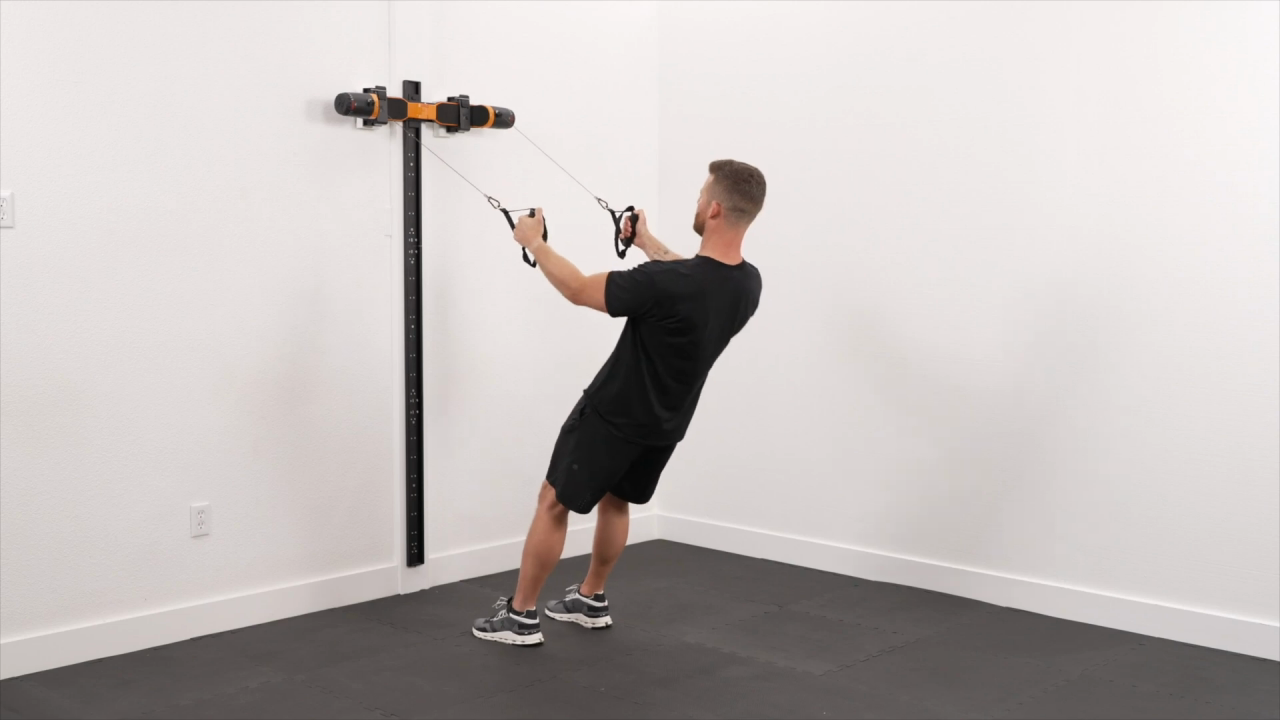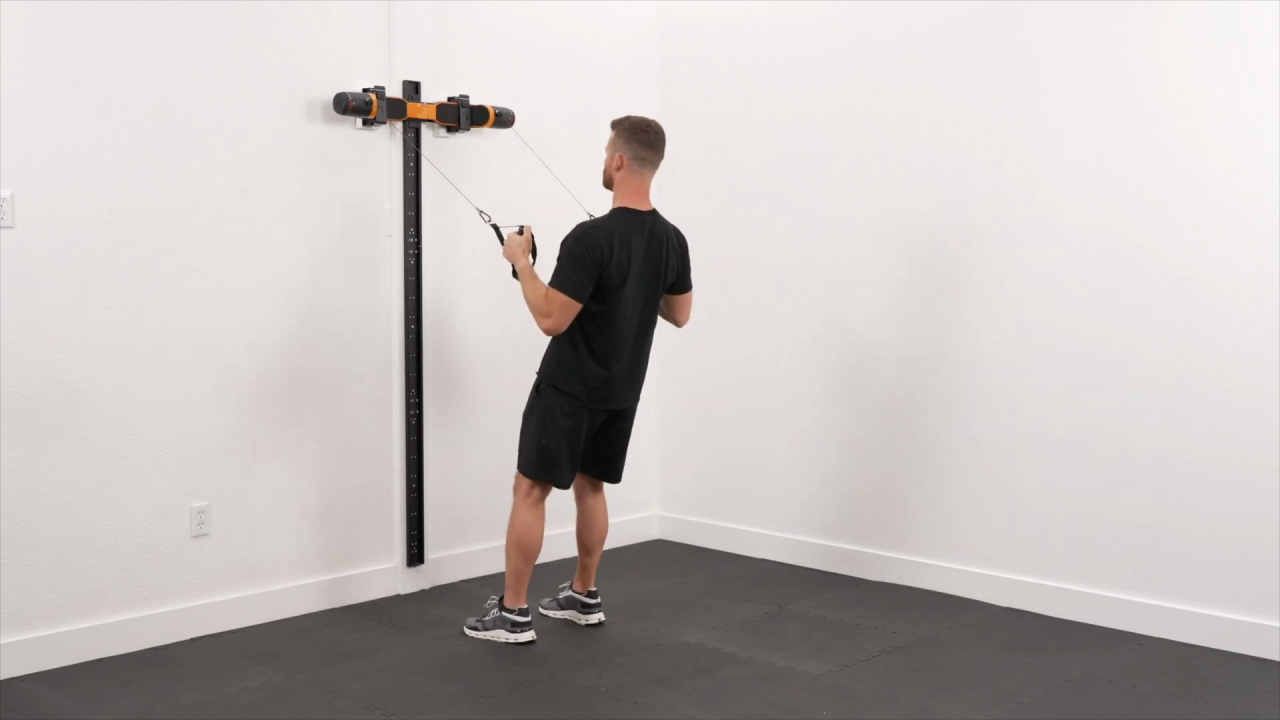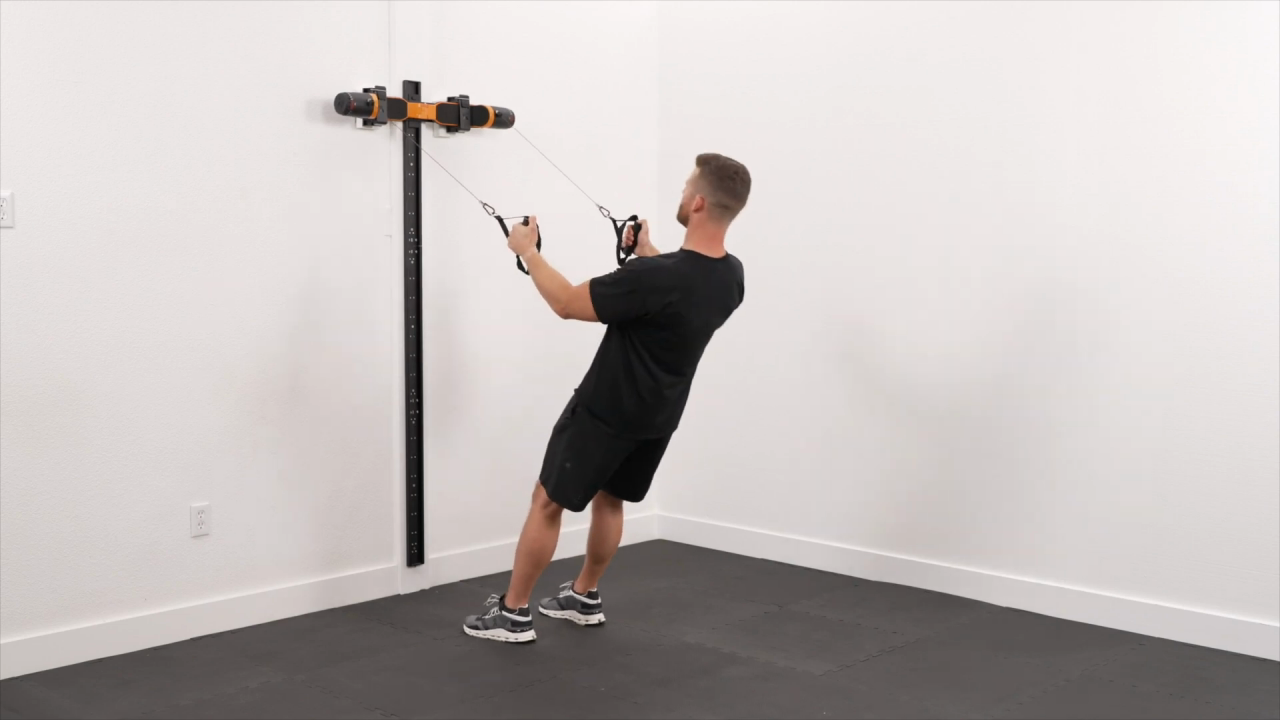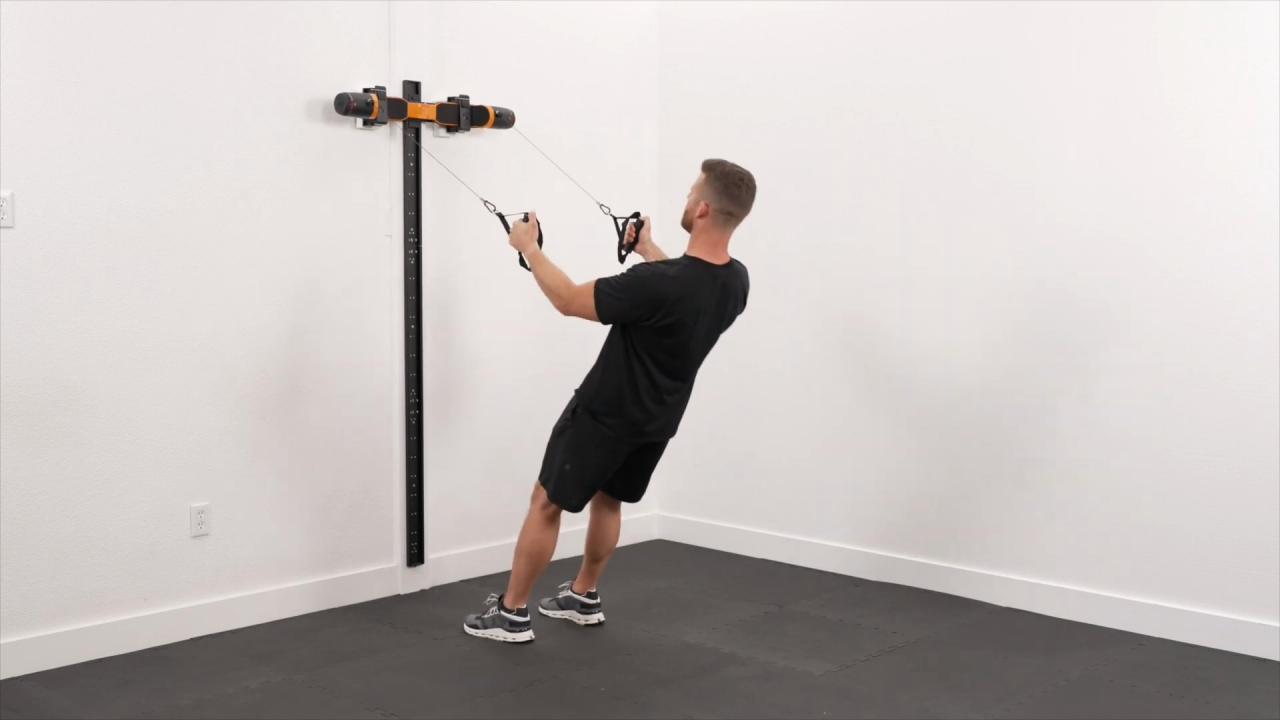
dt=1s
person 1, frame 1
left shoulder: (665, 284)
right shoulder: (748, 284)
left elbow: (579, 290)
left wrist: (533, 242)
right wrist: (647, 242)
left hip: (614, 413)
right hip: (666, 422)
left knee: (554, 502)
right knee: (614, 499)
left ankle: (520, 615)
right ankle: (590, 599)
person 1, frame 2
left shoulder: (591, 238)
right shoulder: (671, 239)
left elbow: (551, 320)
right elbow: (680, 314)
left wrist: (520, 261)
left hip: (569, 389)
right hip: (621, 390)
left knee: (530, 490)
right knee: (589, 486)
left ankle: (512, 613)
right ankle: (583, 596)
person 1, frame 3
left shoulder: (653, 277)
right shoulder: (731, 277)
left elbow: (568, 304)
left wrist: (527, 251)
right wrist: (646, 251)
left hip: (607, 410)
right hip: (660, 414)
left knee: (548, 502)
right knee: (609, 499)
left ankle: (512, 612)
right ankle: (584, 597)
person 1, frame 4
left shoulder: (656, 284)
right shoulder: (736, 281)
left elbow: (569, 300)
left wrist: (528, 247)
right wrist: (646, 247)
left hip: (607, 412)
right hip: (659, 419)
left knee: (547, 502)
right knee: (607, 498)
left ankle: (510, 612)
right ankle: (582, 596)
